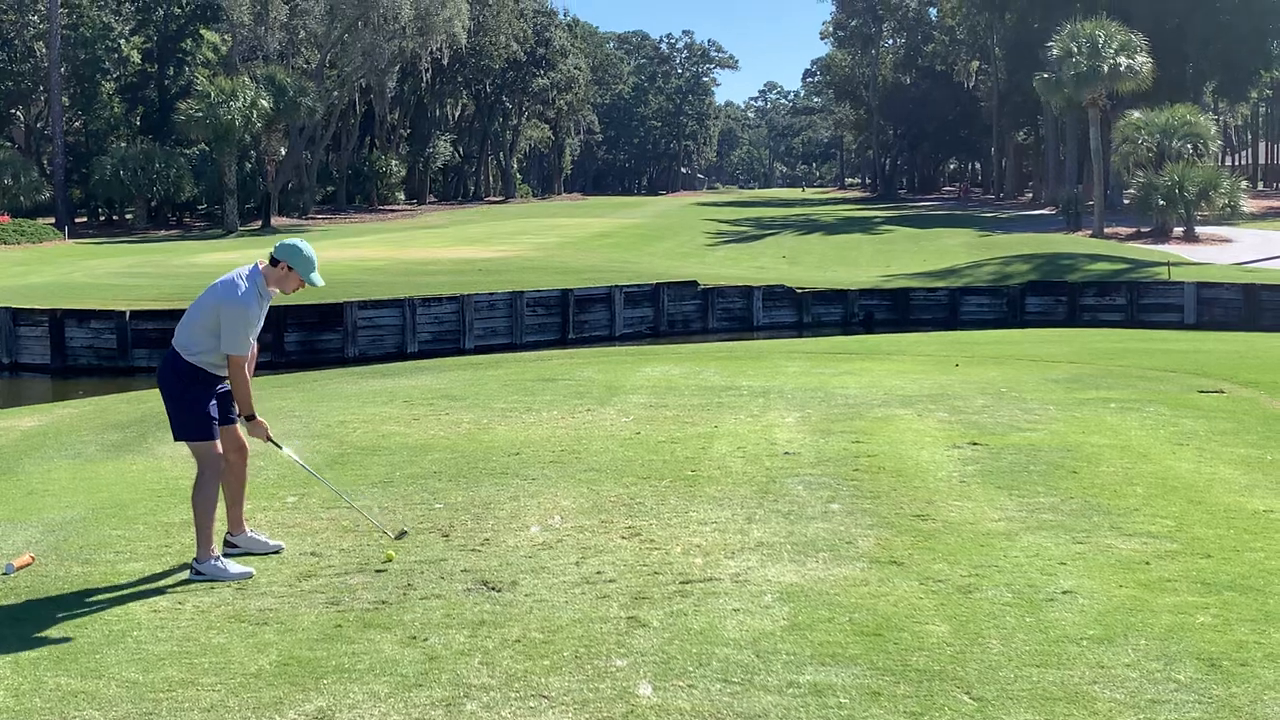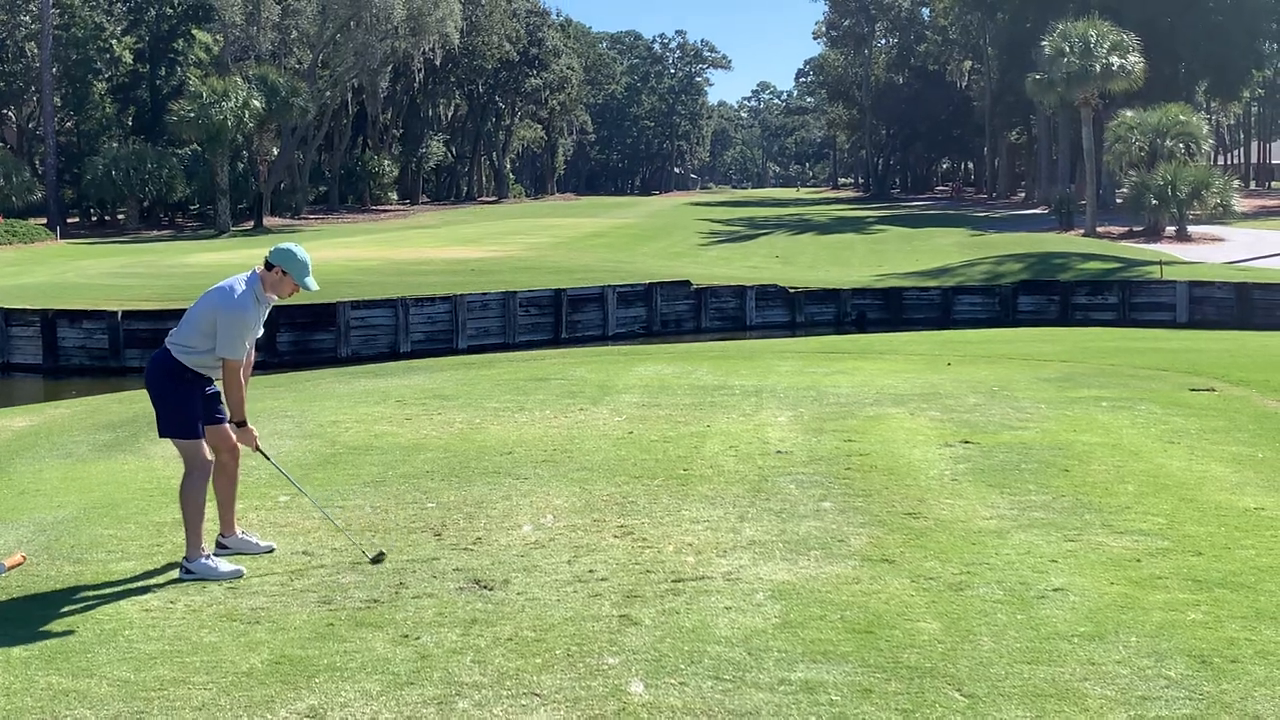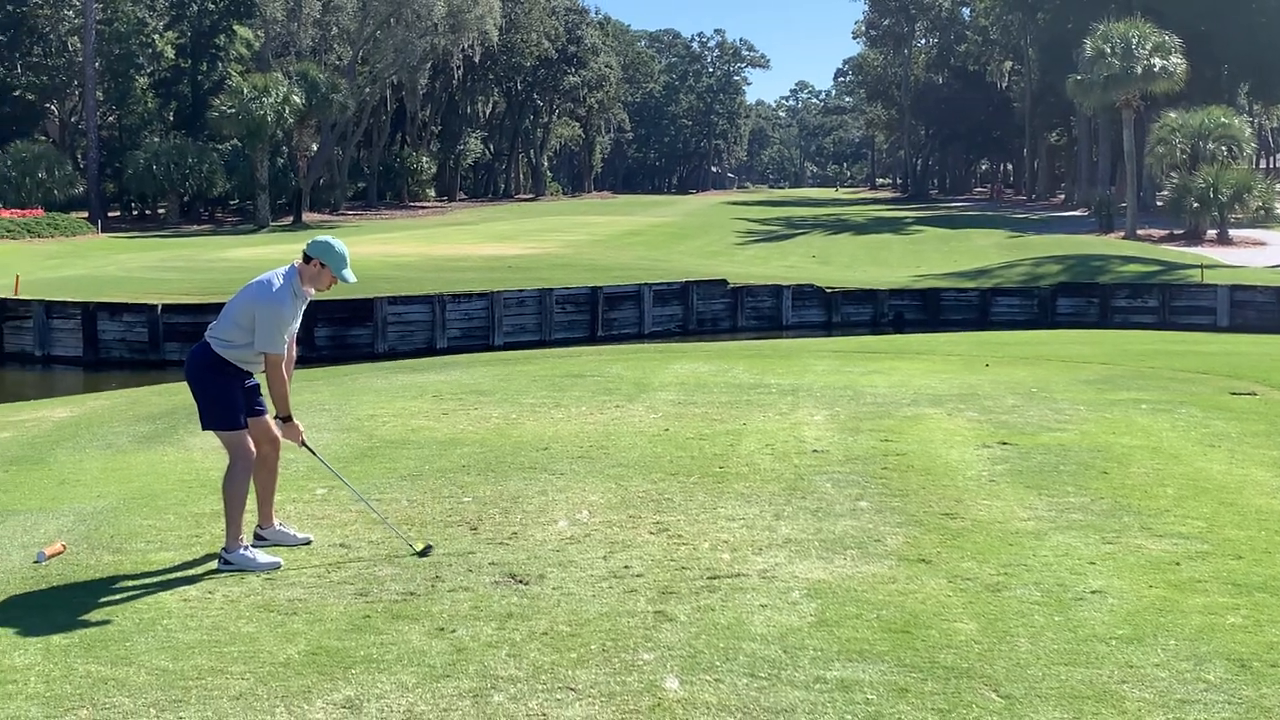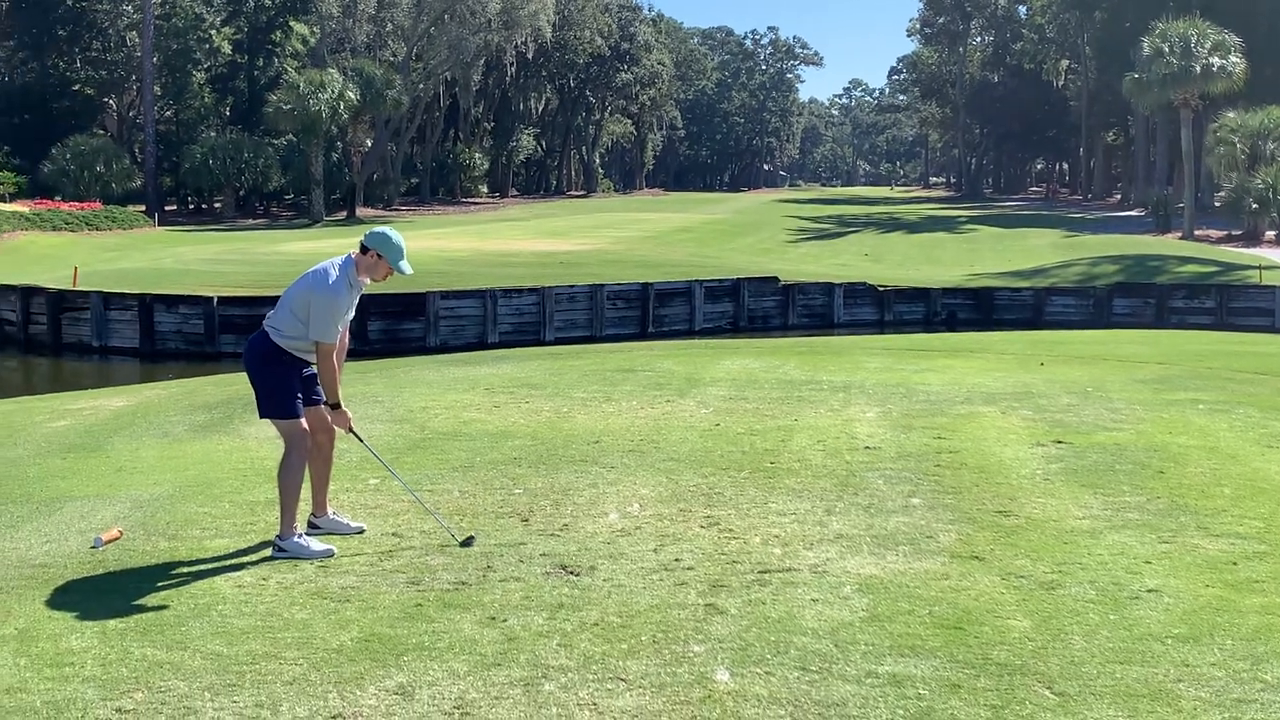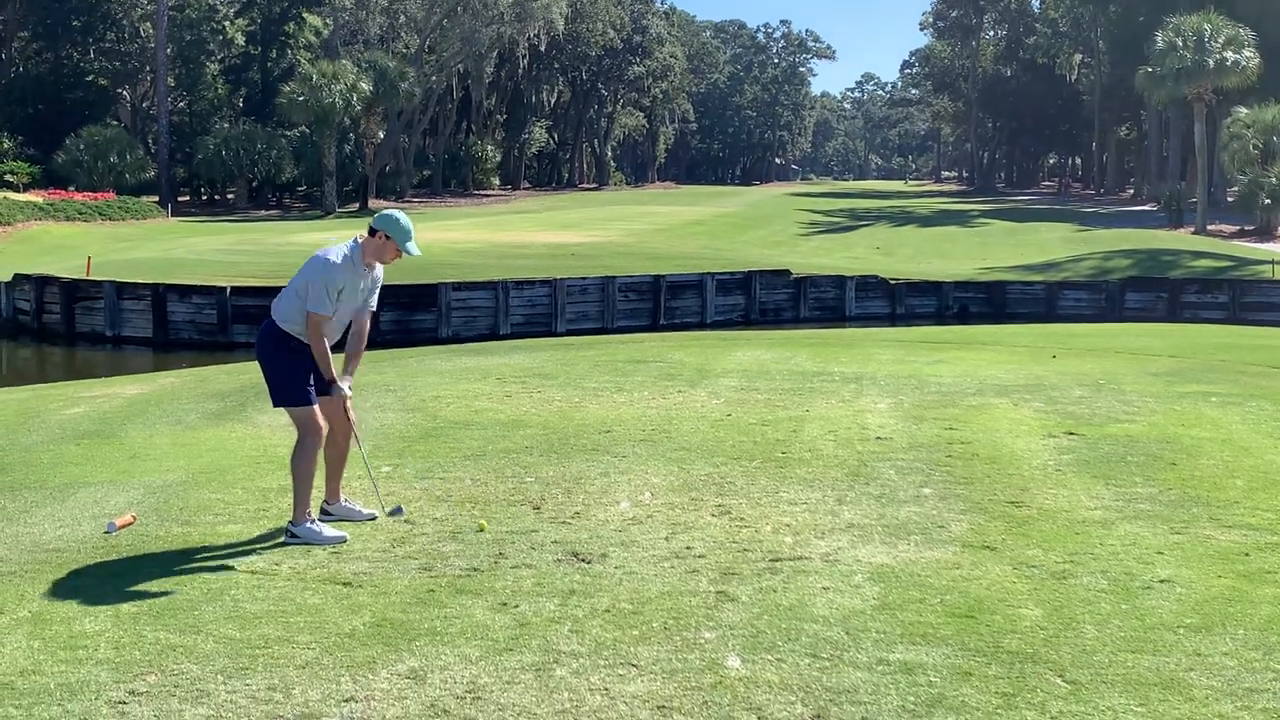
dt=0.7s
person 1, frame 1
left shoulder: (260, 286)
right shoulder: (242, 301)
left elbow: (250, 349)
right elbow: (237, 366)
left wrist: (243, 406)
right wrist: (251, 417)
left hip: (208, 374)
right hip: (184, 375)
left knee: (237, 451)
right knee: (213, 463)
left ankle: (237, 534)
right ankle: (204, 560)
person 1, frame 2
left shoulder: (260, 295)
right shoulder: (239, 305)
left elbow: (247, 356)
right elbow: (232, 372)
left wrist: (237, 414)
right wrist: (241, 423)
left hip: (197, 375)
right hip: (172, 375)
left knee: (228, 451)
right knee: (200, 462)
left ankle: (229, 535)
right ankle: (194, 558)
person 1, frame 3
left shoulder: (299, 289)
right shoulder: (276, 299)
left elbow: (288, 349)
right elbow: (274, 367)
left wrist: (282, 412)
right wrist: (287, 418)
left hip: (236, 368)
right hip: (212, 367)
left knee: (270, 443)
right knee: (244, 454)
left ankle: (267, 526)
right ankle: (233, 549)
person 1, frame 4
left shoulder: (354, 278)
right shoulder: (332, 288)
left elbow: (341, 338)
right elbow: (326, 355)
left wrist: (335, 394)
right wrist: (336, 405)
left hip: (294, 357)
right hip: (270, 356)
left knee: (324, 433)
right knee: (299, 442)
left ankle: (321, 515)
right ankle: (287, 537)
person 1, frame 5
left shoulder: (375, 274)
right shoulder: (331, 264)
left elbow: (361, 326)
right elbow: (314, 329)
left wrist: (346, 377)
right wrist: (332, 379)
left hip: (312, 350)
right hip: (282, 341)
left knee: (341, 422)
right knee: (313, 428)
left ankle: (333, 502)
right ankle: (300, 522)
